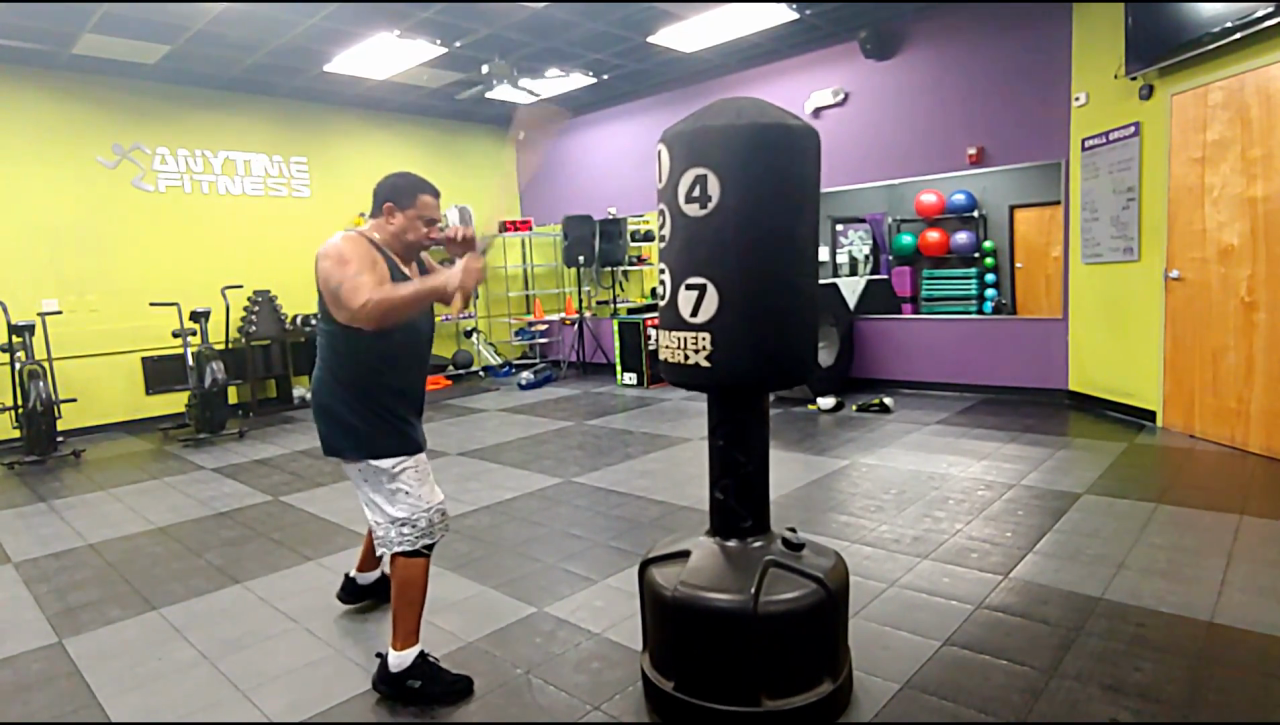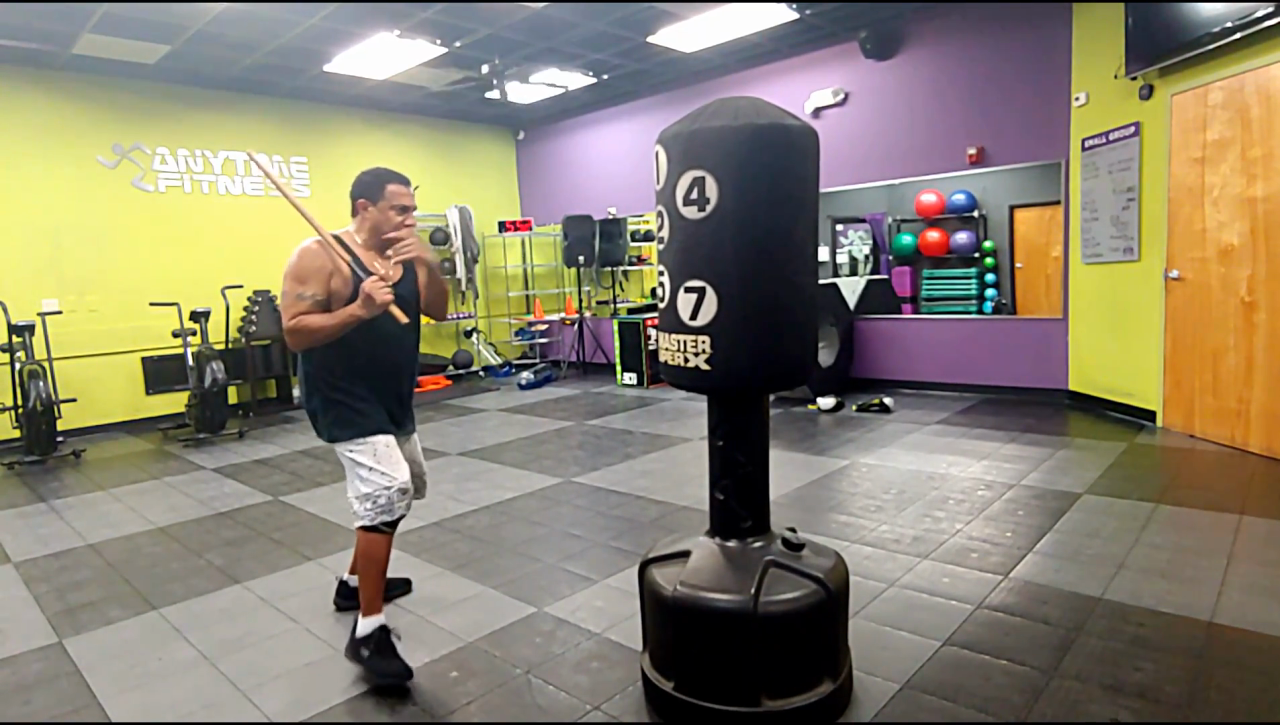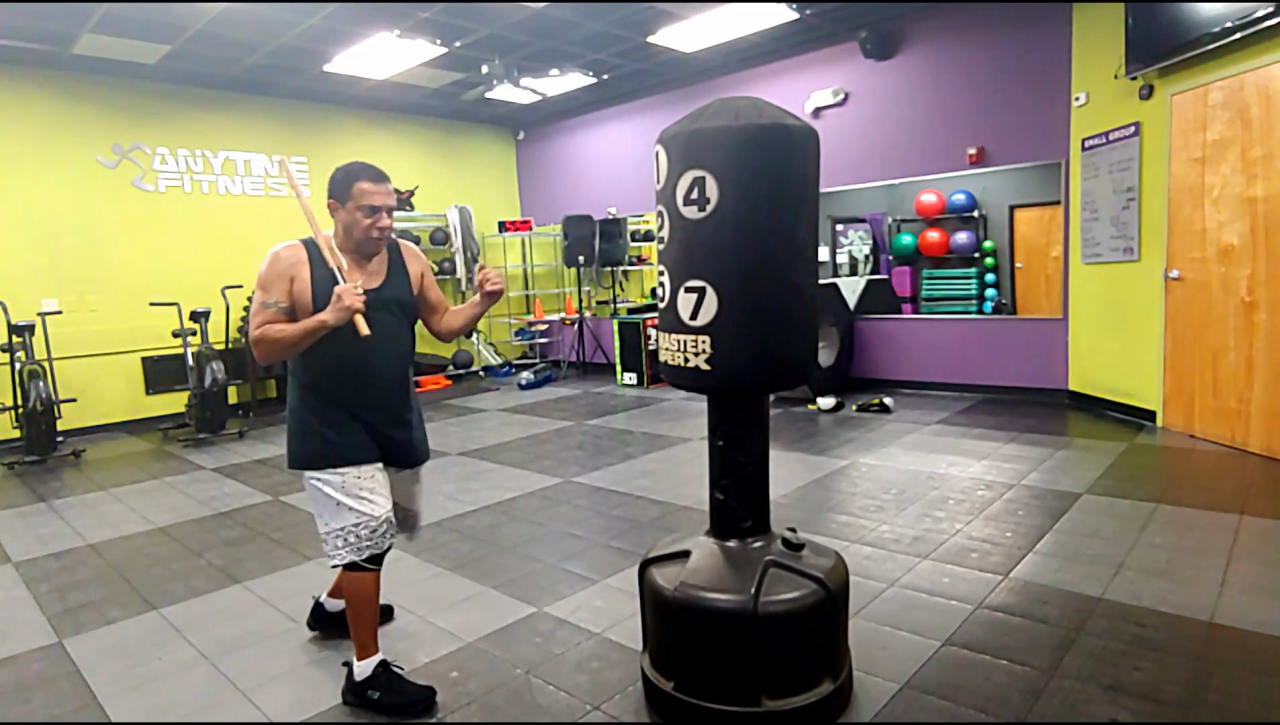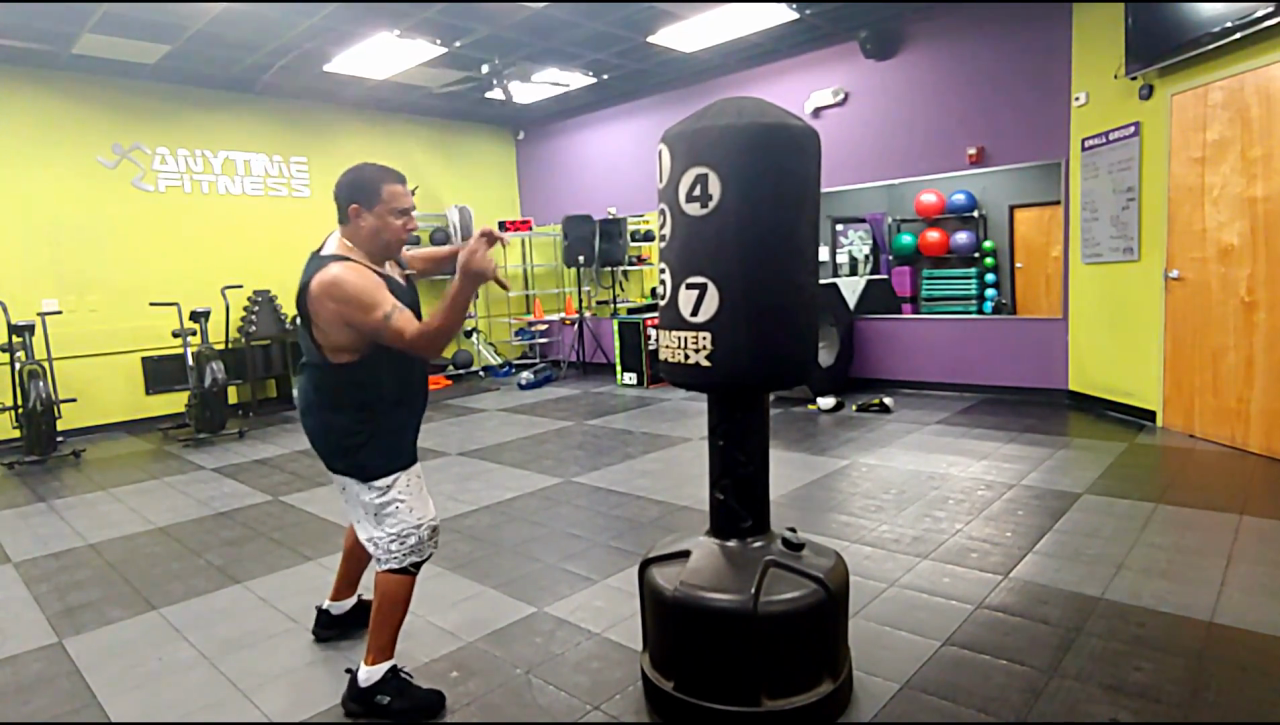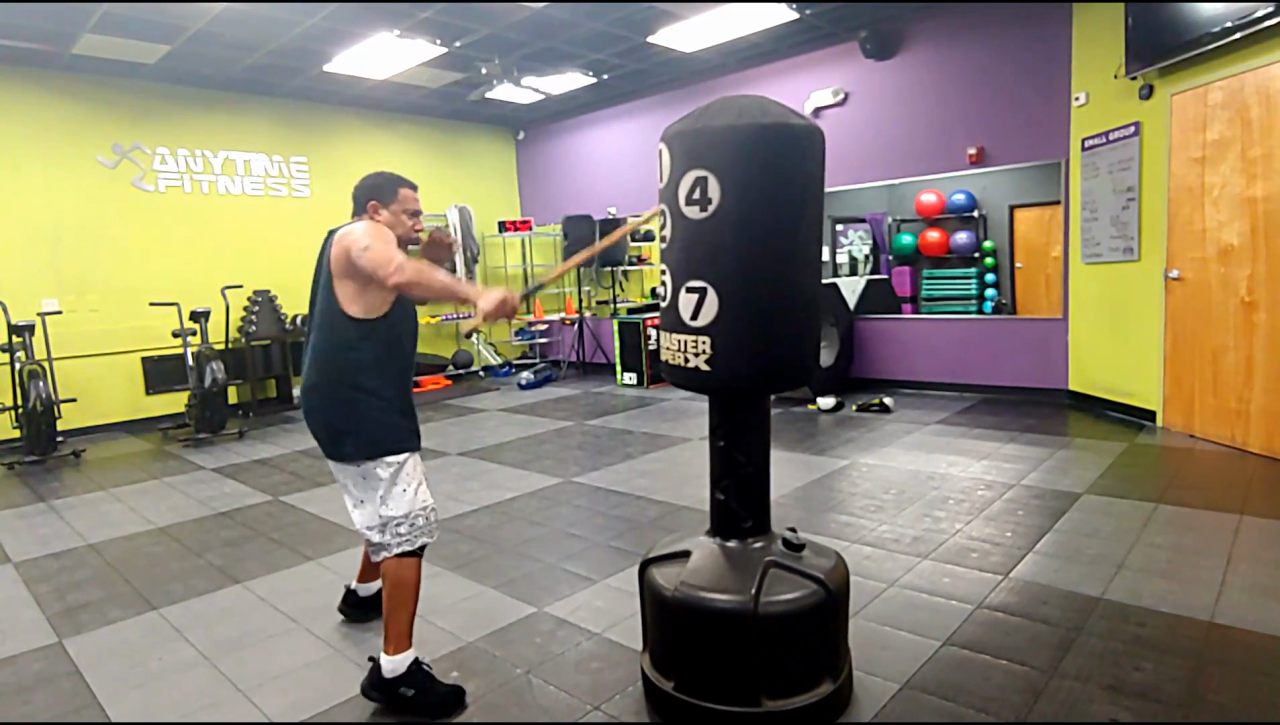
dt=0.5s
person 1, frame 1
left shoulder: (408, 258)
right shoulder: (346, 249)
left elbow: (454, 294)
right elbow: (369, 310)
left wrist: (464, 258)
right wrist: (445, 280)
left hip: (387, 409)
right hip: (361, 414)
left knee: (394, 501)
right knee: (417, 518)
left ankle: (364, 578)
right ankle: (402, 665)
person 1, frame 2
left shoulder: (401, 253)
right shoulder: (318, 256)
left elbow: (438, 311)
right elbow: (295, 333)
left wrist: (425, 266)
right wrist: (363, 308)
left hip: (390, 401)
right hip: (344, 402)
left knee: (401, 487)
right knee: (381, 496)
left ankle: (359, 580)
right ankle: (369, 630)
person 1, frame 3
left shoulder: (407, 257)
right shoulder: (289, 262)
left elbow: (444, 325)
right elbow: (262, 346)
left wrist: (482, 301)
right wrist: (326, 318)
left hip: (397, 421)
right hip: (330, 428)
left knee: (387, 524)
right knee: (365, 533)
left ankle: (335, 605)
right ankle: (365, 673)
person 1, frame 4
left shoulder: (364, 248)
right shoulder: (342, 278)
left elbow: (418, 262)
right elbow: (420, 344)
left wrist: (466, 252)
right wrist: (468, 279)
left hip: (354, 416)
right hip: (358, 429)
left knee: (372, 514)
right knee: (408, 538)
left ankle: (340, 609)
person 1, frame 5
left shoulder: (370, 249)
right shoulder: (361, 238)
left elbow: (412, 282)
right elbow: (403, 274)
left wrist: (442, 251)
right wrist: (480, 296)
left hip: (360, 405)
right hip: (357, 409)
left knee: (384, 507)
right knee: (406, 523)
left ankle: (363, 592)
right ankle: (395, 672)
